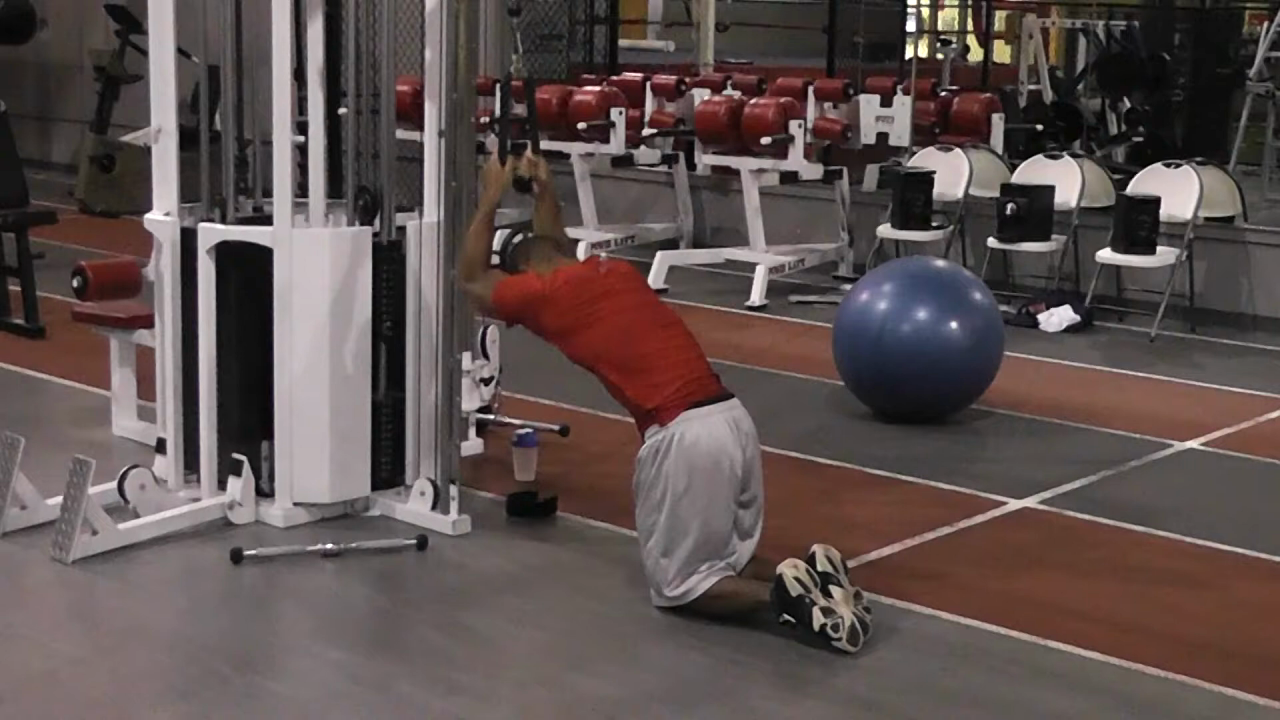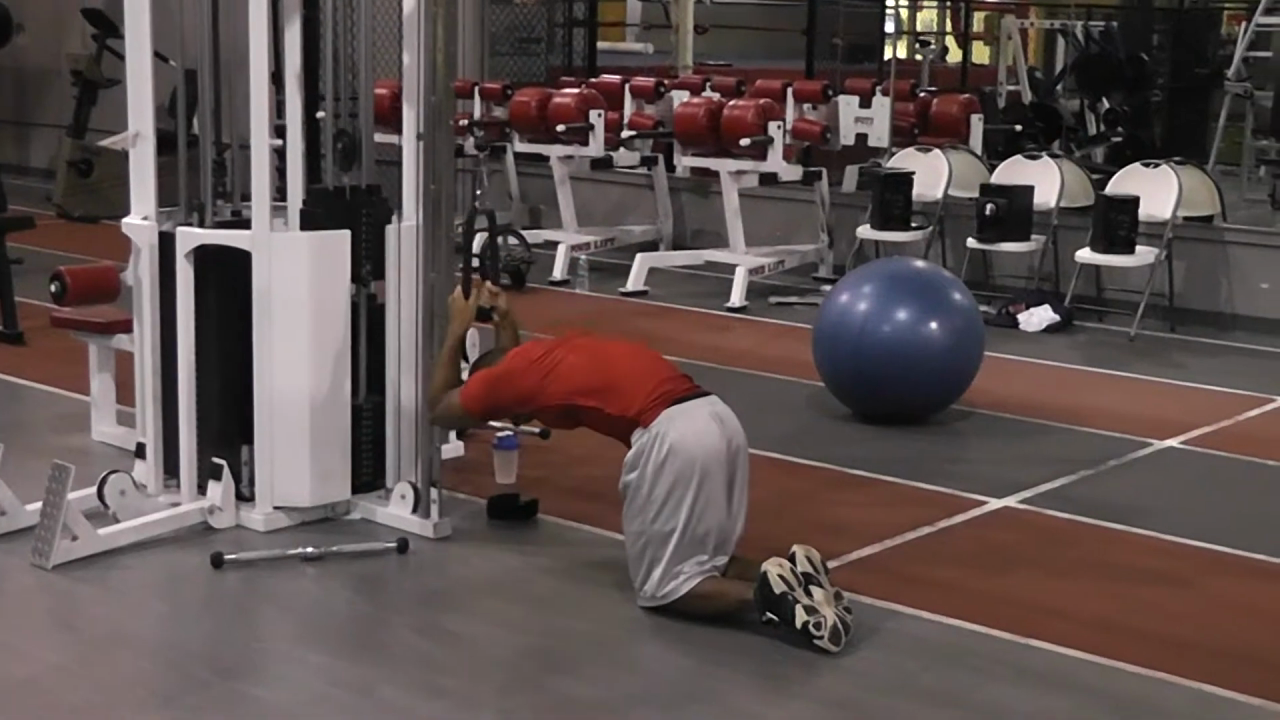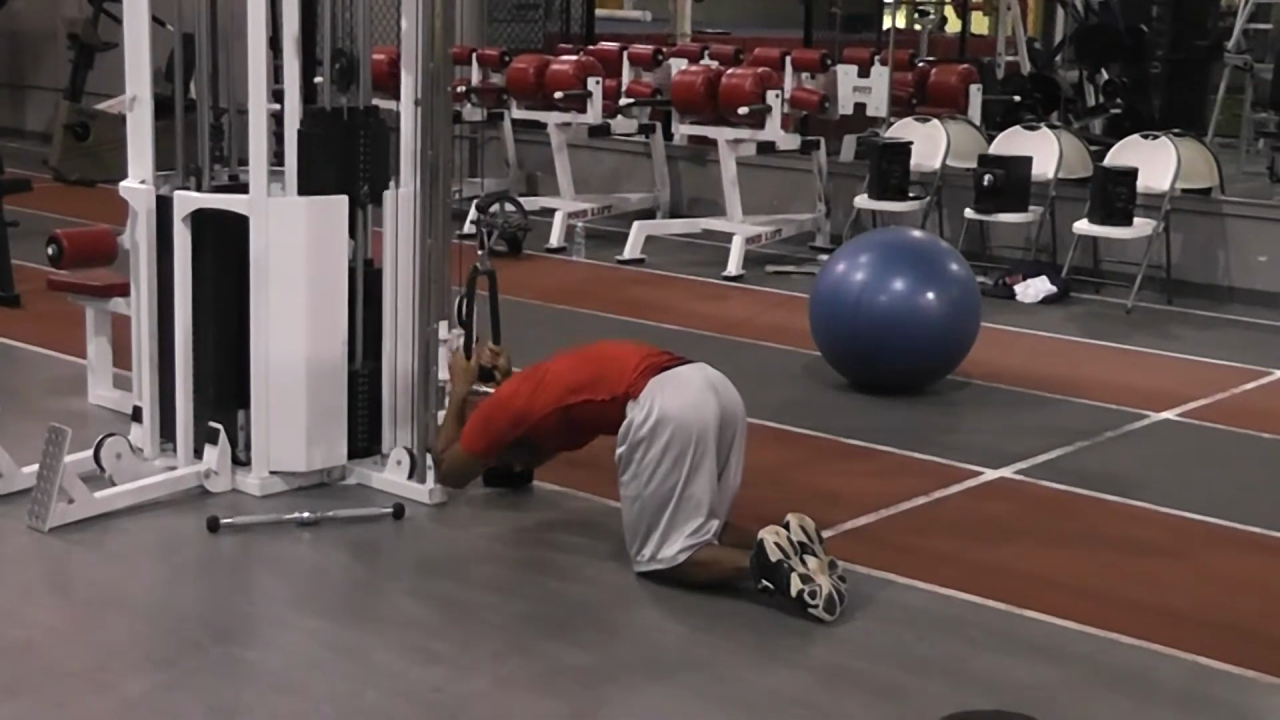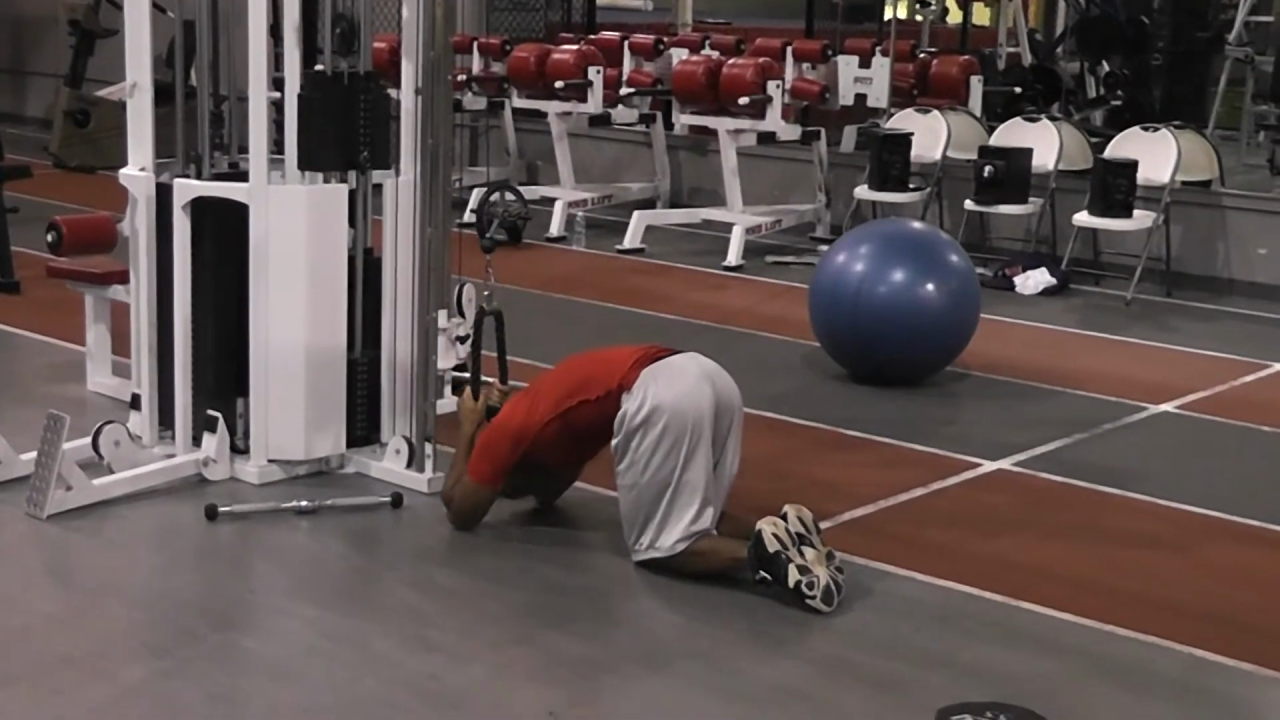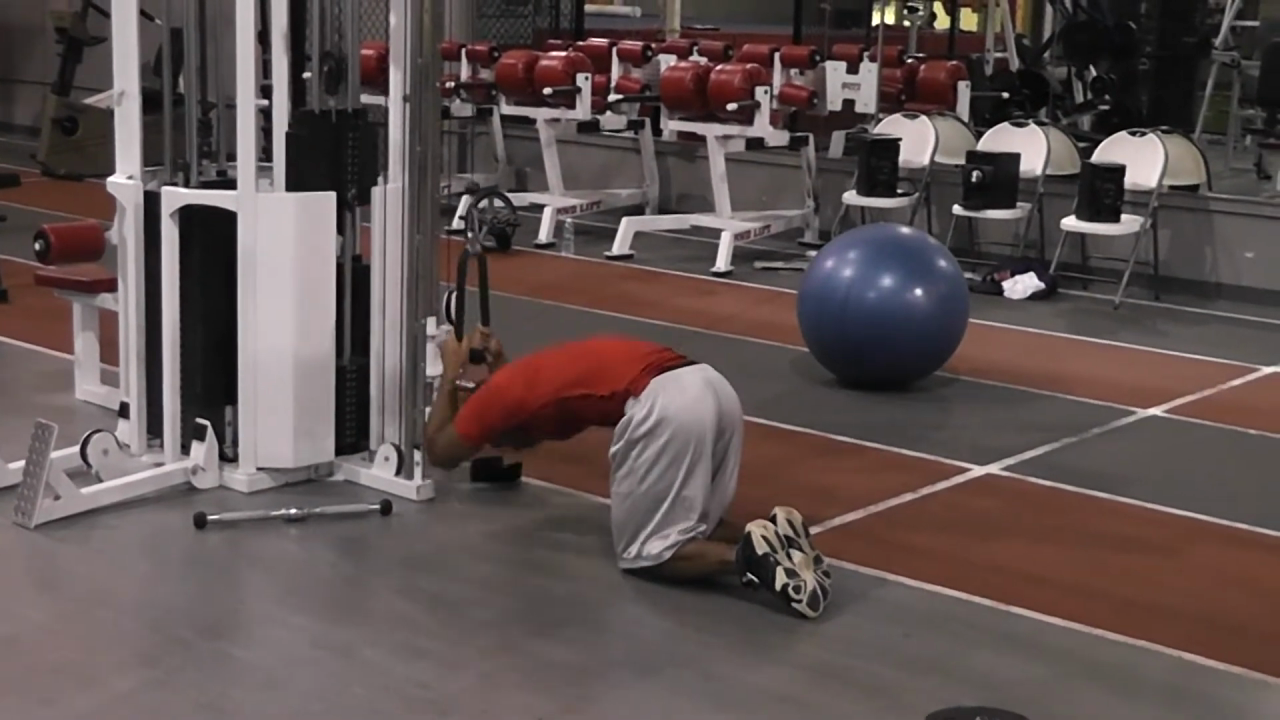
dt=0.7s
person 1, frame 1
left shoulder: (544, 294)
right shoulder: (615, 271)
left elbow: (472, 279)
left wrist: (490, 199)
right wrist: (545, 194)
left hip: (682, 437)
right hip: (732, 418)
left knee: (676, 588)
right knee: (726, 561)
left ankle: (782, 595)
right ankle: (806, 572)
person 1, frame 2
left shoulder: (508, 375)
right shoulder: (552, 352)
left elbow: (440, 410)
left wrist: (457, 329)
right wrist: (505, 323)
left hip: (672, 436)
right hip: (718, 417)
left knee: (662, 589)
right knee: (704, 562)
left ankle: (764, 592)
right ankle: (790, 570)
person 1, frame 3
left shoulder: (503, 406)
right shoulder: (538, 384)
left elbow: (448, 471)
left wrist: (460, 390)
left hip: (664, 407)
right hip: (712, 385)
left knee: (659, 557)
right knee: (698, 530)
left ankle: (760, 561)
right ankle: (783, 538)
person 1, frame 4
left shoulder: (506, 431)
right shoulder: (541, 407)
left elbow: (459, 512)
right elbow: (549, 493)
left wrist: (468, 430)
left hip: (660, 397)
right hip: (707, 376)
left knee: (658, 547)
right knee: (695, 519)
left ankle: (760, 553)
right ankle: (781, 528)
person 1, frame 5
left shoulder: (498, 392)
right shoulder: (533, 372)
left elbow: (439, 452)
right elbow: (525, 416)
left wrist: (450, 377)
left hip: (664, 406)
right hip: (712, 386)
left knee: (643, 553)
right knee: (691, 525)
left ankle: (747, 554)
right ankle: (772, 531)
